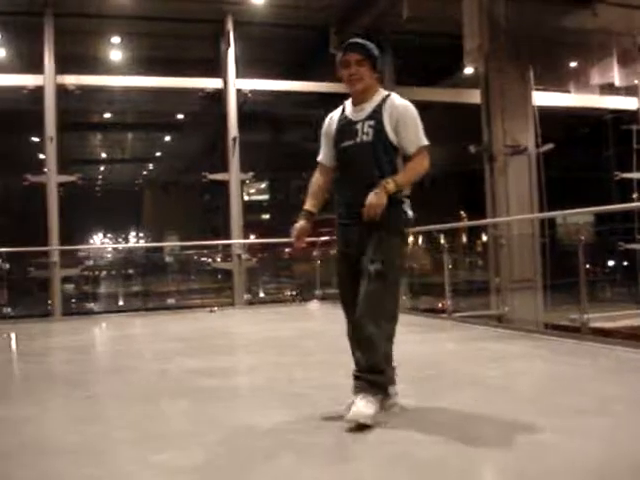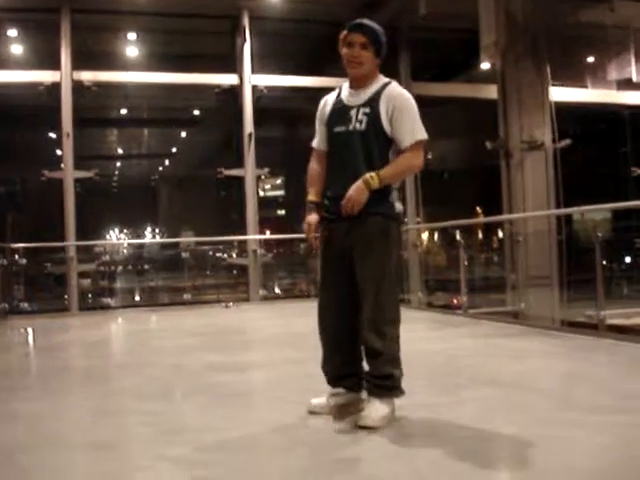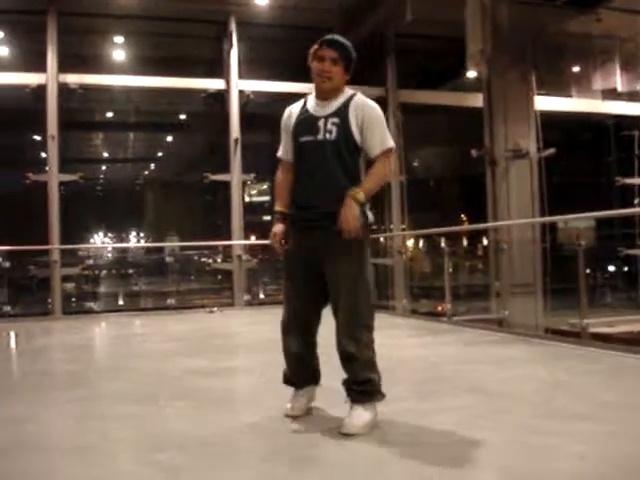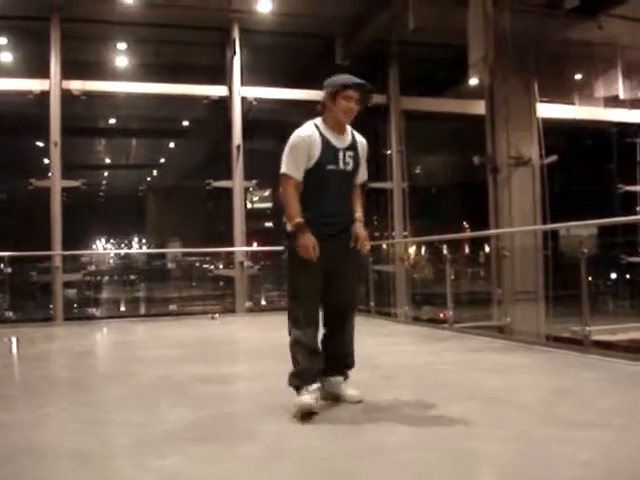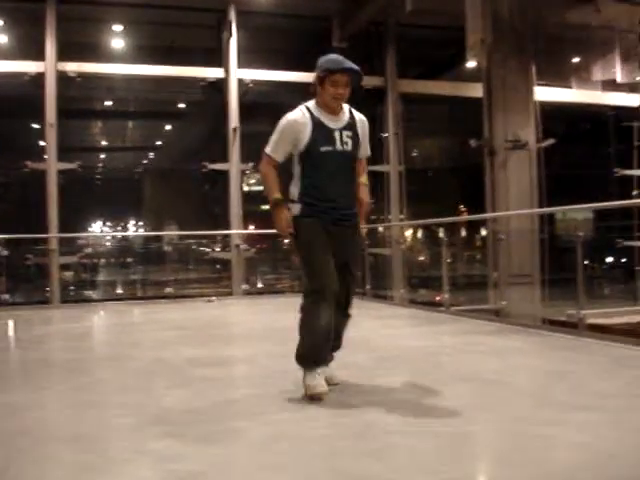
dt=1s
person 1, frame 1
left shoulder: (397, 108)
right shoulder: (334, 120)
left elbow: (421, 161)
right elbow: (324, 171)
left wrist: (386, 187)
right wrist: (307, 214)
left hip: (387, 221)
right hip: (348, 223)
left knee: (375, 305)
right knee: (355, 309)
left ankle: (371, 390)
right ankle: (380, 385)
person 1, frame 2
left shoulder: (394, 97)
right shoulder: (329, 103)
left elbow: (415, 157)
left wrist: (368, 182)
right wrist: (313, 206)
left hip: (377, 217)
right hip: (335, 218)
left knee: (377, 308)
right knee: (333, 307)
left ankle: (382, 392)
right ankle: (346, 386)
person 1, frame 3
left shoulder: (363, 109)
right shoulder: (293, 114)
left elbow: (385, 164)
right elbow: (286, 169)
left wrist: (356, 199)
right wrist: (280, 217)
left hip: (343, 228)
right hip: (301, 228)
left knee: (353, 315)
right knee: (297, 314)
left ankle: (364, 398)
right ankle: (304, 385)
person 1, frame 4
left shoulder: (359, 143)
right shoulder: (305, 137)
right elbow: (288, 187)
left wrist: (358, 222)
right wrist: (301, 230)
left hip: (344, 240)
right hip: (308, 238)
left knee: (343, 310)
right knee: (304, 312)
left ankle: (334, 377)
right ankle: (307, 384)
person 1, frame 5
left shoulder: (359, 121)
right shoulder: (297, 121)
right elbow: (267, 162)
left wrist: (362, 187)
right wrist: (279, 204)
left hip: (347, 222)
right hip: (309, 219)
left knee: (343, 294)
right knee: (322, 289)
left ankle: (321, 359)
right ankle: (312, 365)
